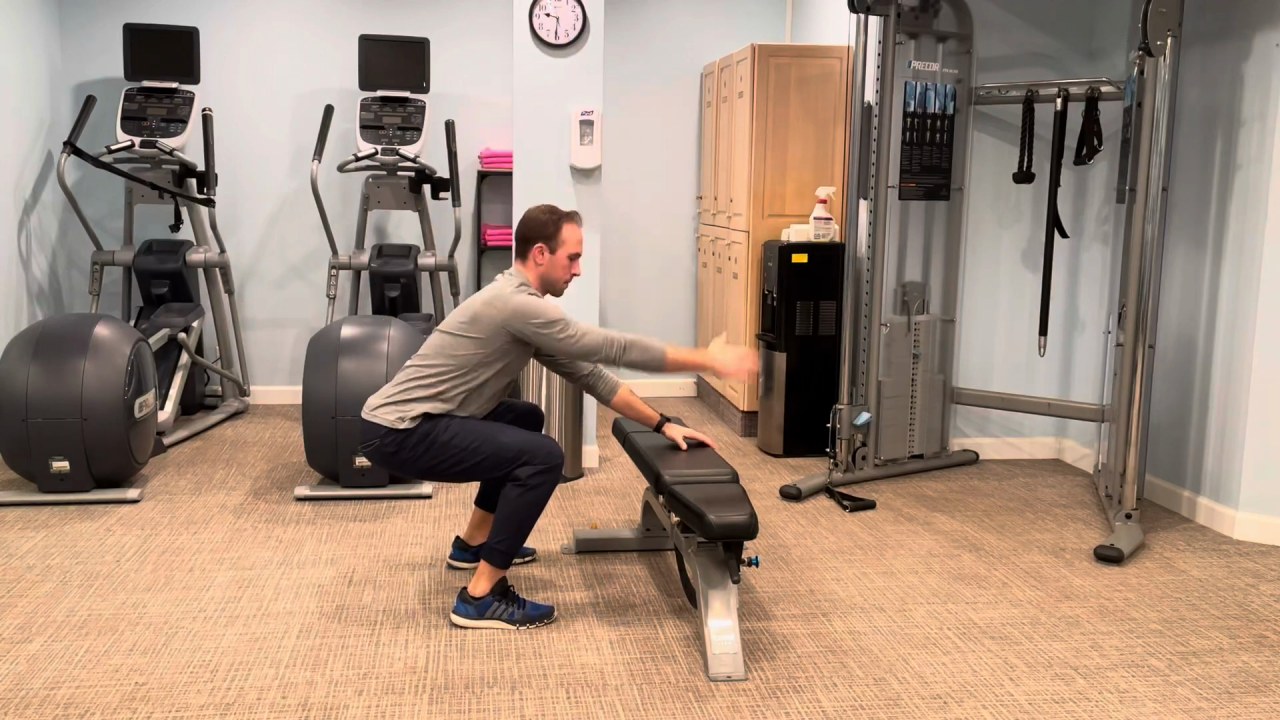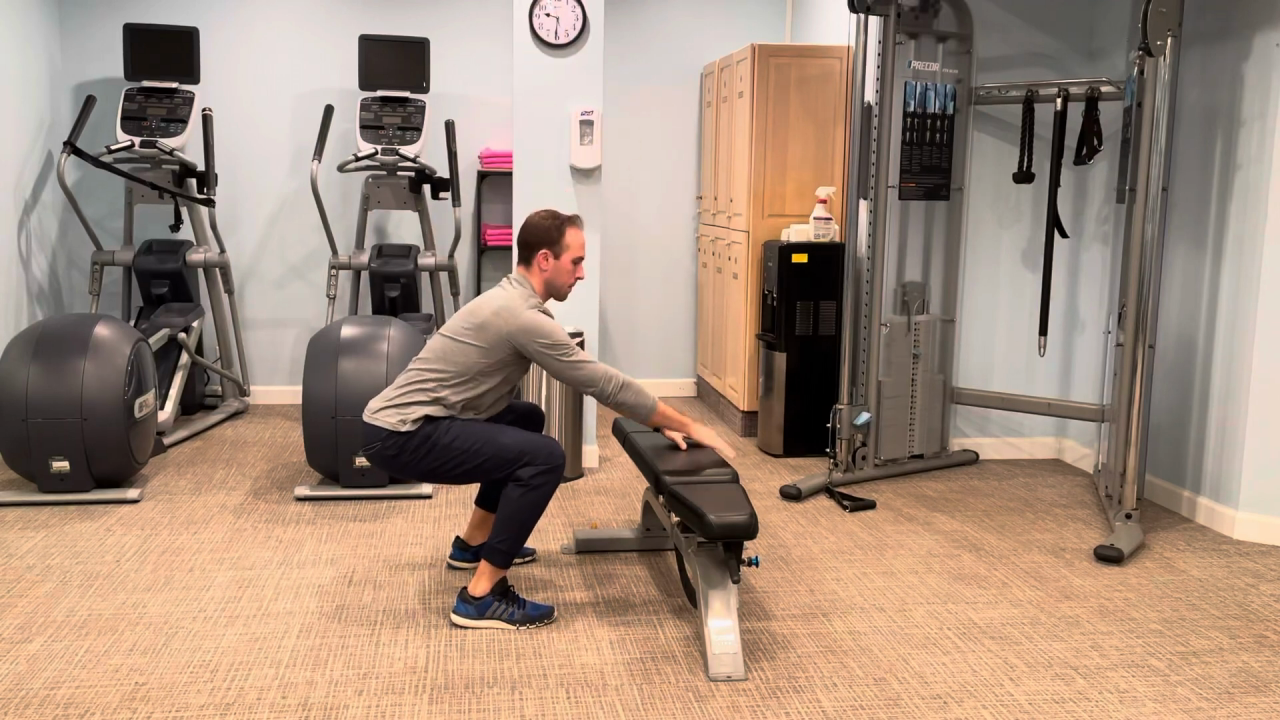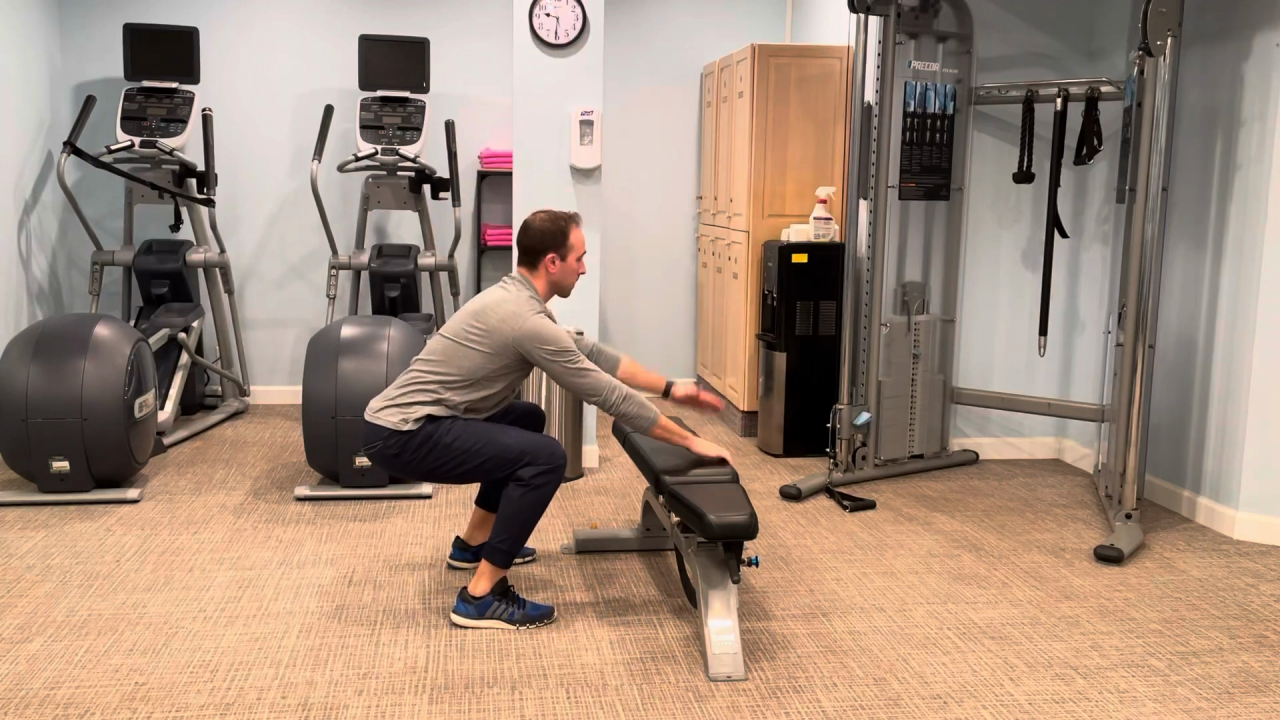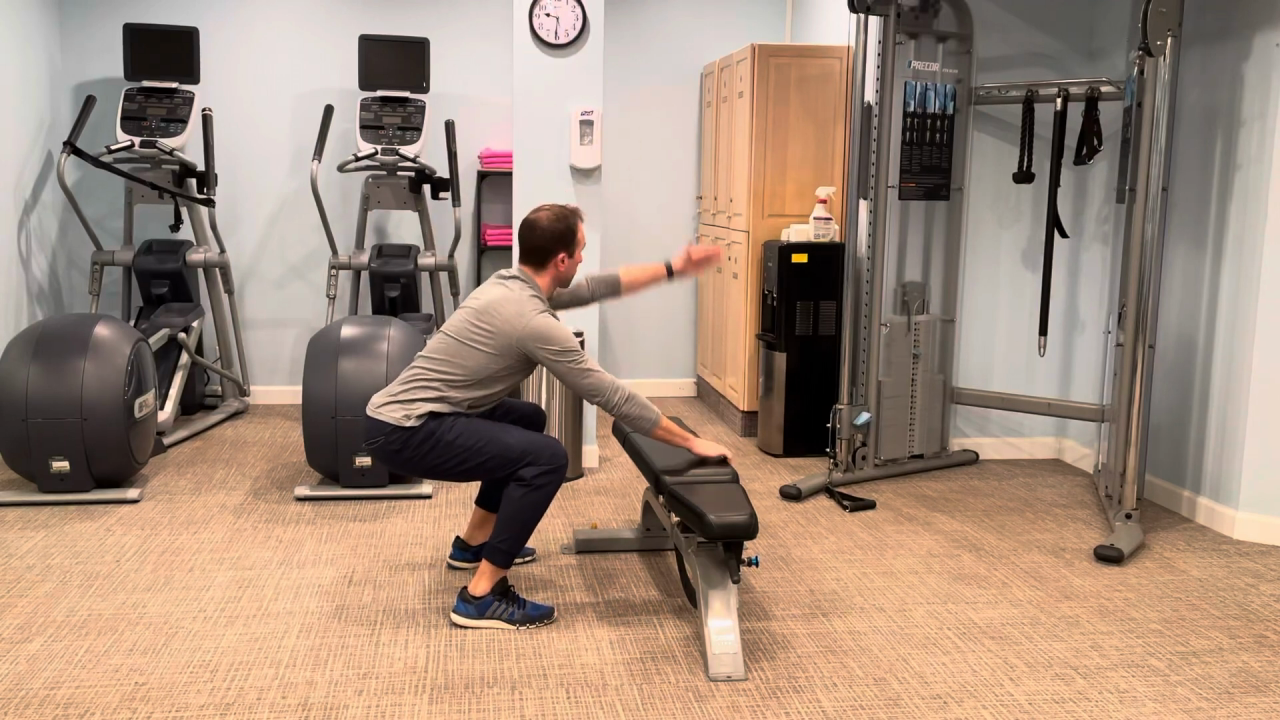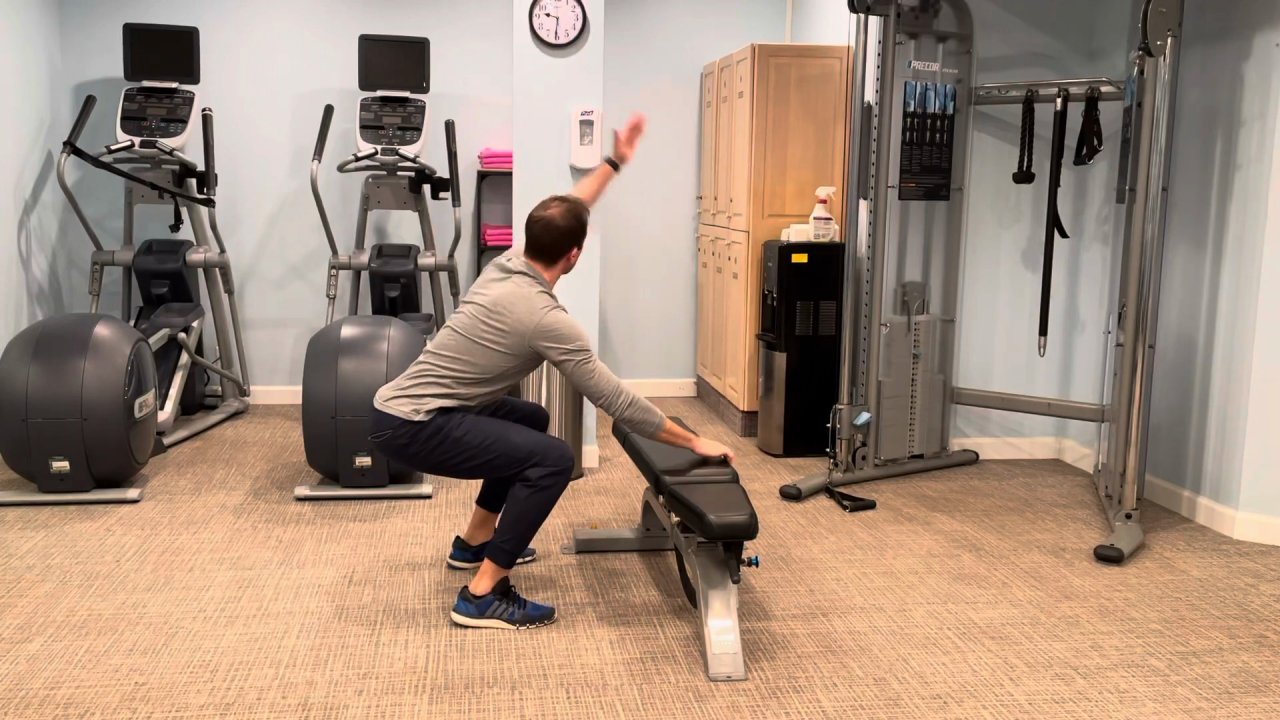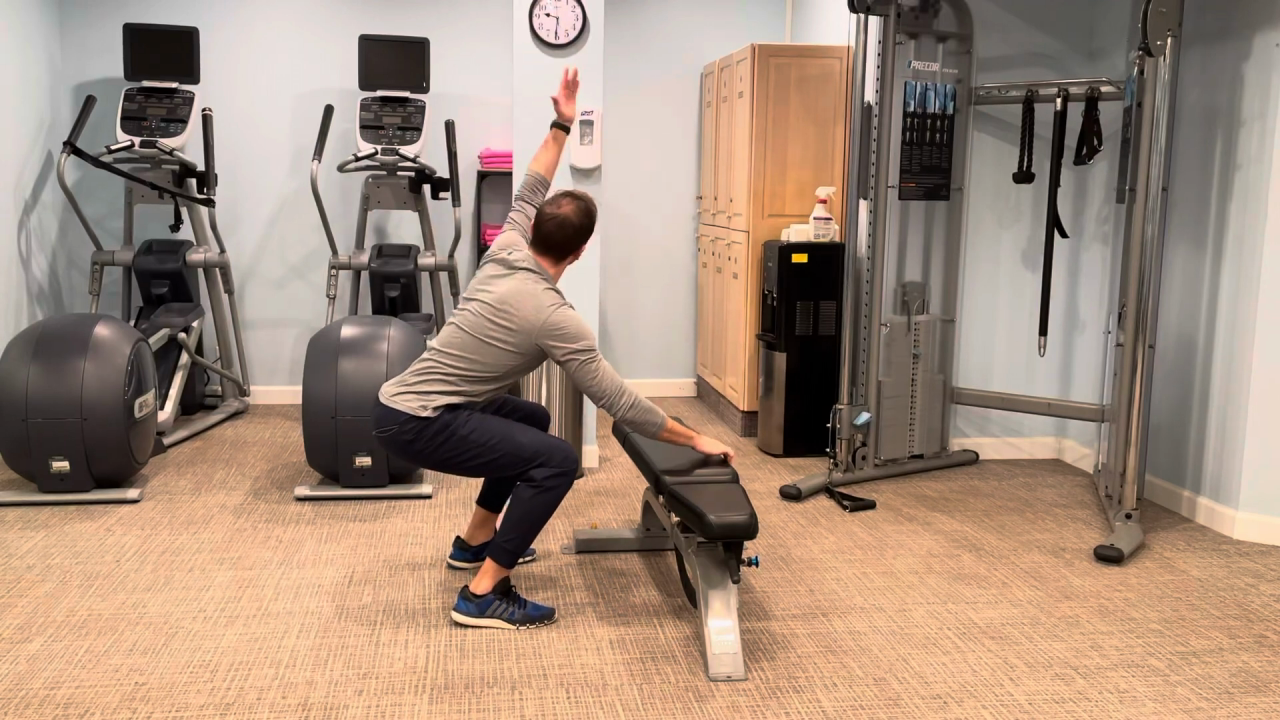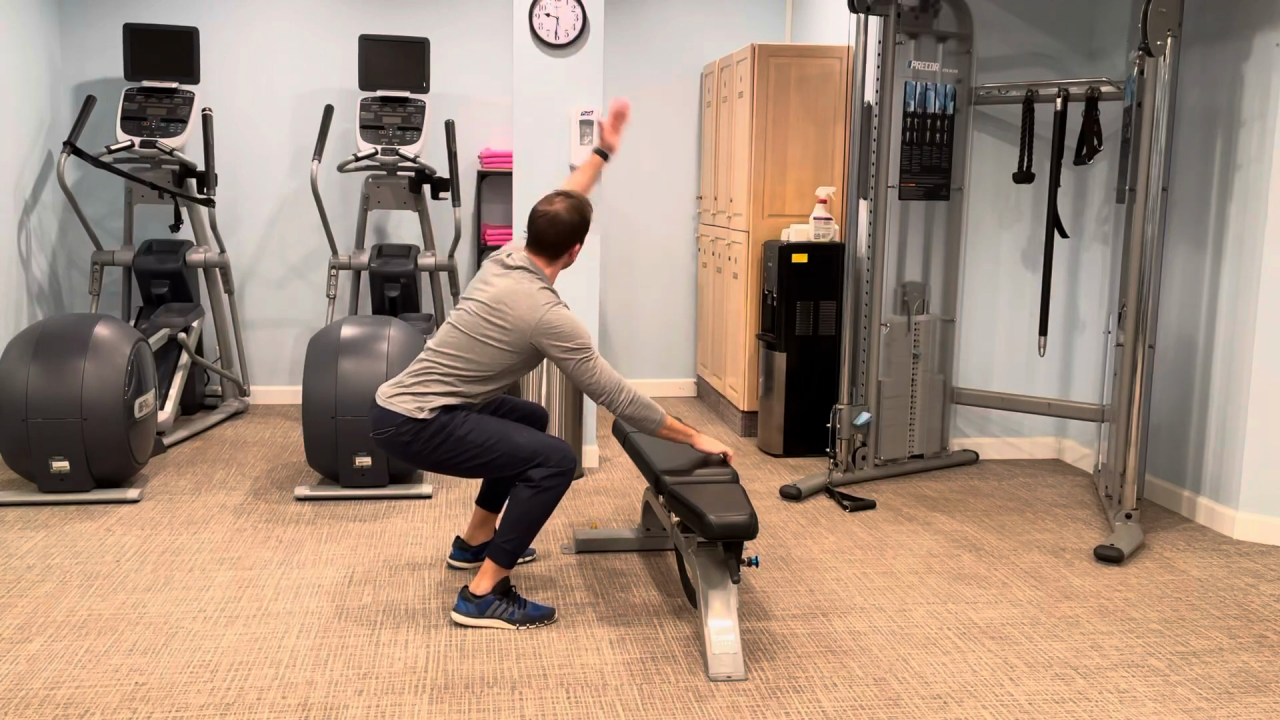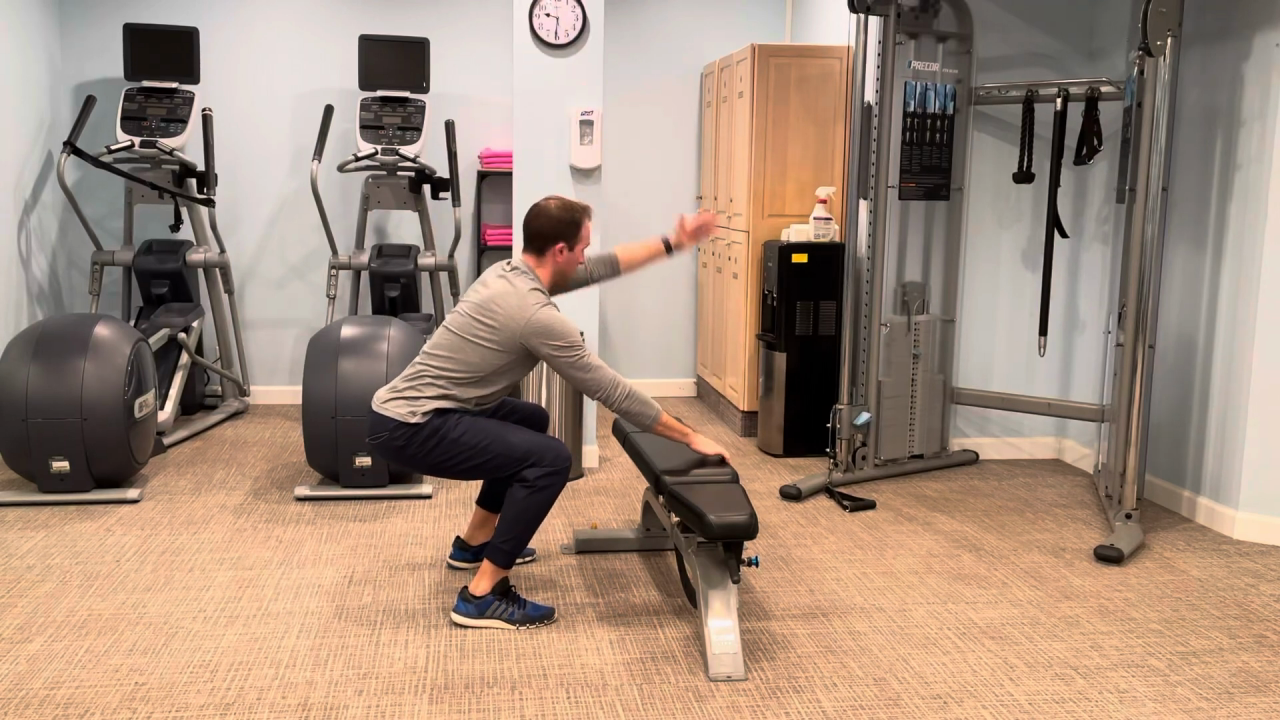
dt=0.2s
person 1, frame 1
left shoulder: (523, 309)
right shoulder: (518, 305)
left elbow: (588, 372)
right elbow: (614, 348)
left wrist: (661, 423)
right wrist: (705, 359)
left hip: (412, 419)
right hip: (397, 433)
left knee: (526, 420)
right knee: (541, 457)
left ankle: (474, 542)
right ankle: (481, 597)
person 1, frame 2
left shoulder: (517, 305)
right shoulder: (522, 316)
left elbow: (592, 378)
right elbow: (607, 384)
left wrist: (663, 424)
right wrist: (689, 424)
left hip: (409, 421)
right hip: (399, 435)
left knee: (526, 420)
right knee: (542, 457)
left ankle: (473, 542)
right ankle: (481, 596)
person 1, frame 3
left shoulder: (516, 299)
right shoulder: (526, 321)
left elbow: (591, 354)
right elbow: (608, 395)
left wrist: (669, 388)
right wrist: (690, 441)
left hip: (407, 420)
right hip: (400, 435)
left knee: (526, 420)
right knee: (544, 457)
left ankle: (474, 542)
right ankle: (481, 597)
person 1, frame 4
left shoulder: (512, 287)
right shoulder: (531, 321)
left elbow: (588, 289)
right elbow: (611, 395)
left wrist: (668, 269)
right wrist: (691, 442)
left hip: (405, 416)
right hip: (403, 432)
left knee: (527, 421)
right knee: (545, 457)
left ankle: (474, 542)
right ankle: (481, 597)
person 1, frame 5
left shoulder: (503, 267)
right shoulder: (543, 319)
left elbow: (562, 218)
right elbow: (617, 401)
left wrist: (614, 162)
right wrist: (694, 442)
left hip: (408, 408)
right hip: (409, 426)
left knee: (528, 423)
right knee: (551, 460)
left ankle: (475, 543)
right ankle: (482, 596)
person 1, frame 6
left shoulder: (502, 257)
right shoulder: (551, 316)
left elbow: (530, 192)
right elbow: (618, 400)
left wrist: (562, 124)
right wrist: (695, 440)
left hip: (408, 403)
right hip: (414, 423)
left knee: (531, 423)
right knee: (556, 461)
left ankle: (475, 541)
right ankle: (482, 594)
person 1, frame 7
left shoulder: (502, 263)
right shoulder: (546, 315)
left elbow: (552, 213)
right elbow: (617, 397)
left wrist: (603, 151)
right wrist: (694, 437)
left hip: (407, 404)
right hip: (413, 423)
left knee: (530, 421)
right knee: (554, 460)
left ankle: (475, 542)
right ankle: (482, 595)
person 1, frame 8
left shoulder: (505, 275)
right shoulder: (537, 315)
left elbow: (594, 268)
right elbow: (612, 391)
left wrist: (669, 245)
right wrist: (690, 437)
left hip: (407, 412)
right hip: (406, 429)
left knee: (529, 422)
right knee: (549, 459)
left ankle: (475, 543)
right ankle: (481, 597)
